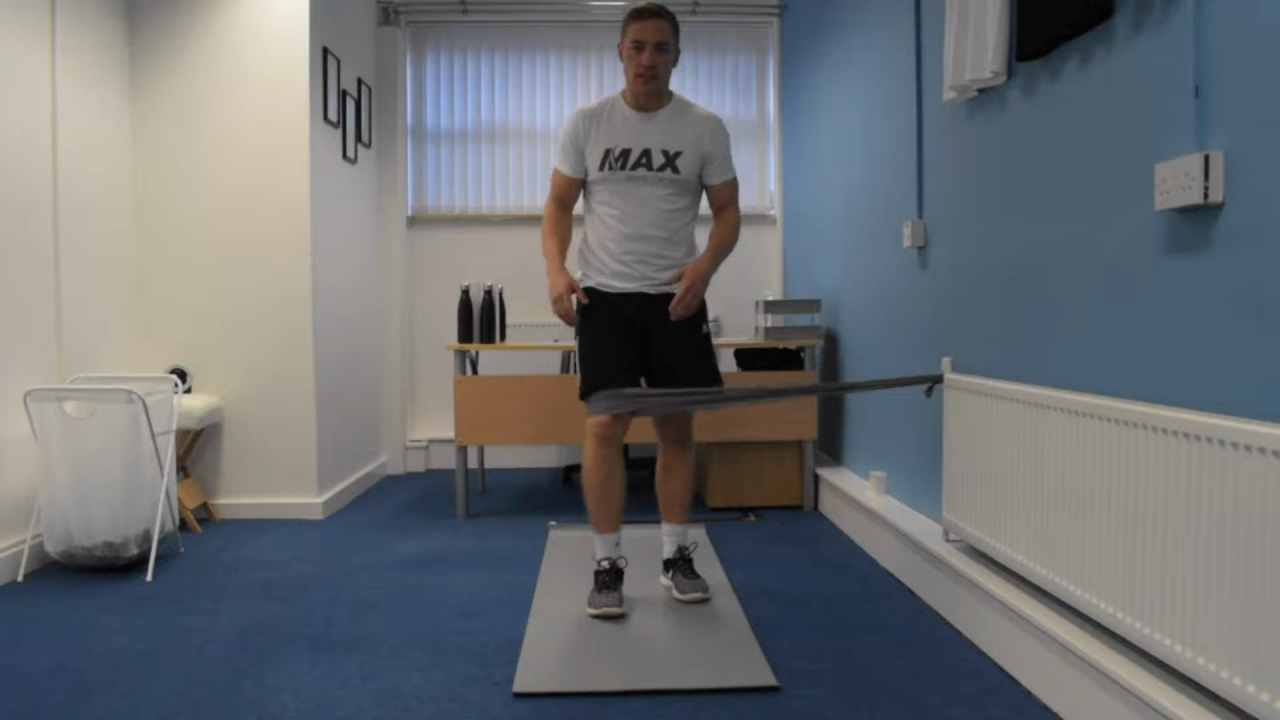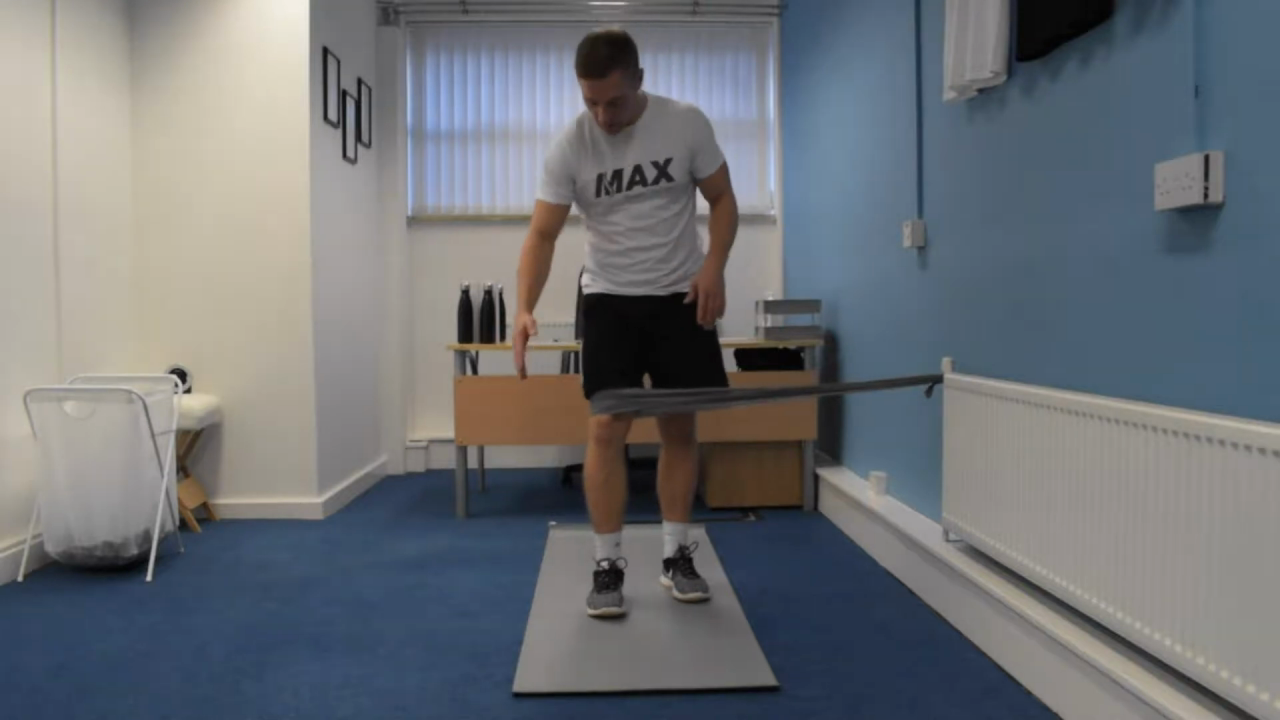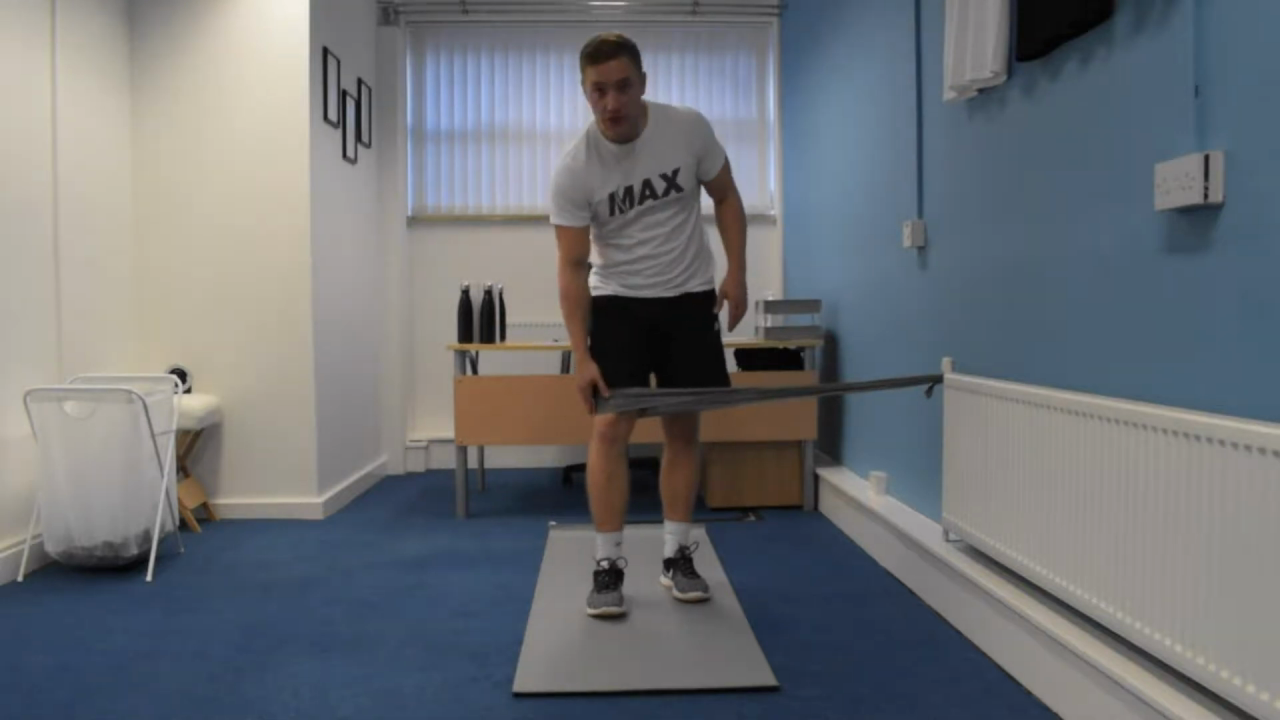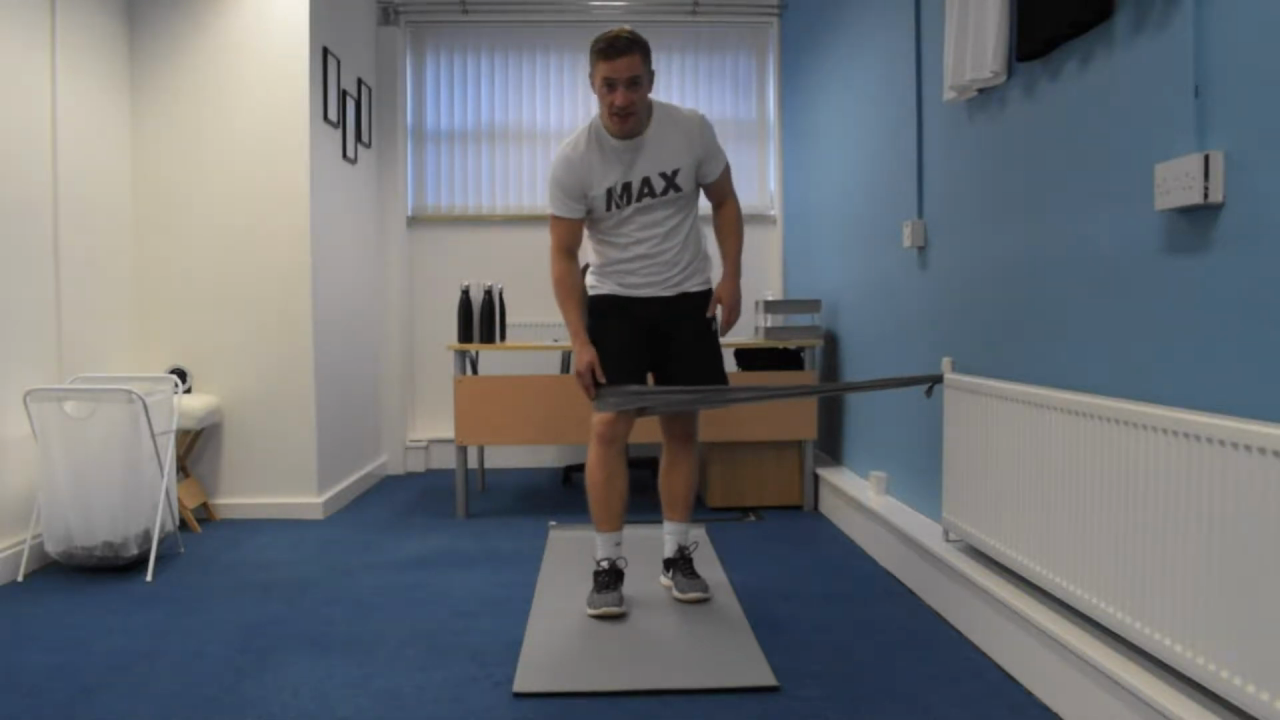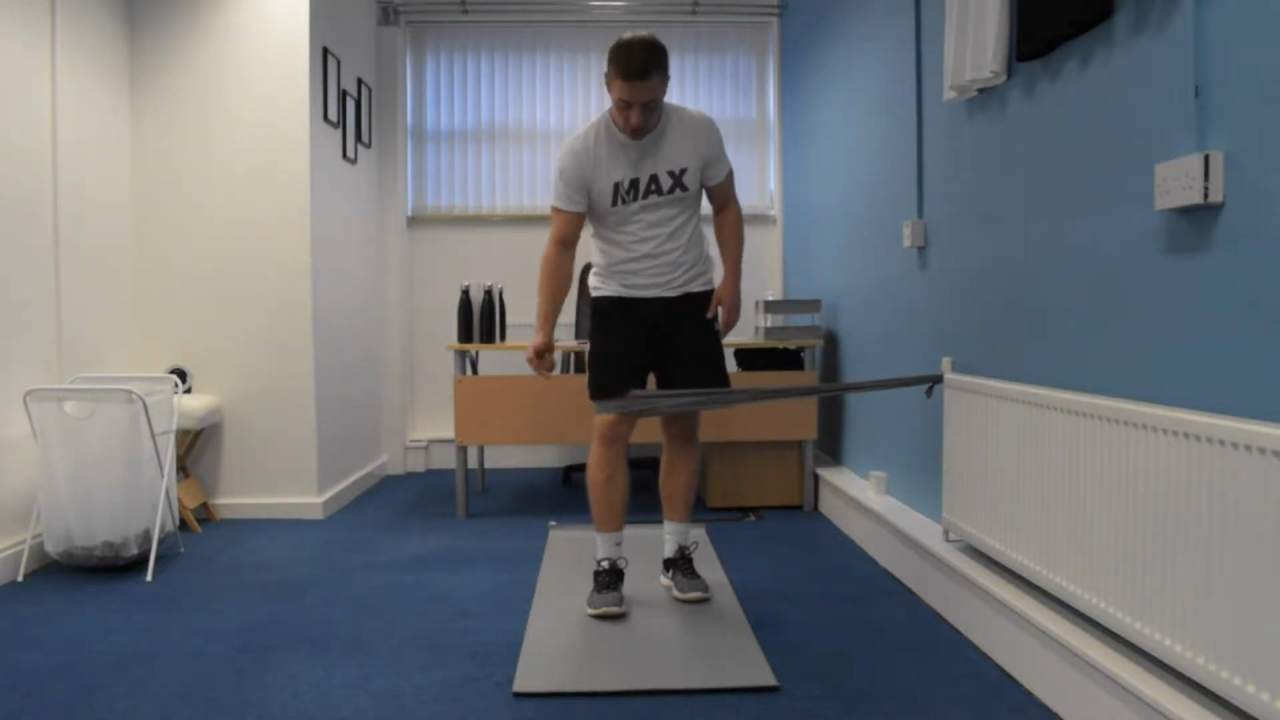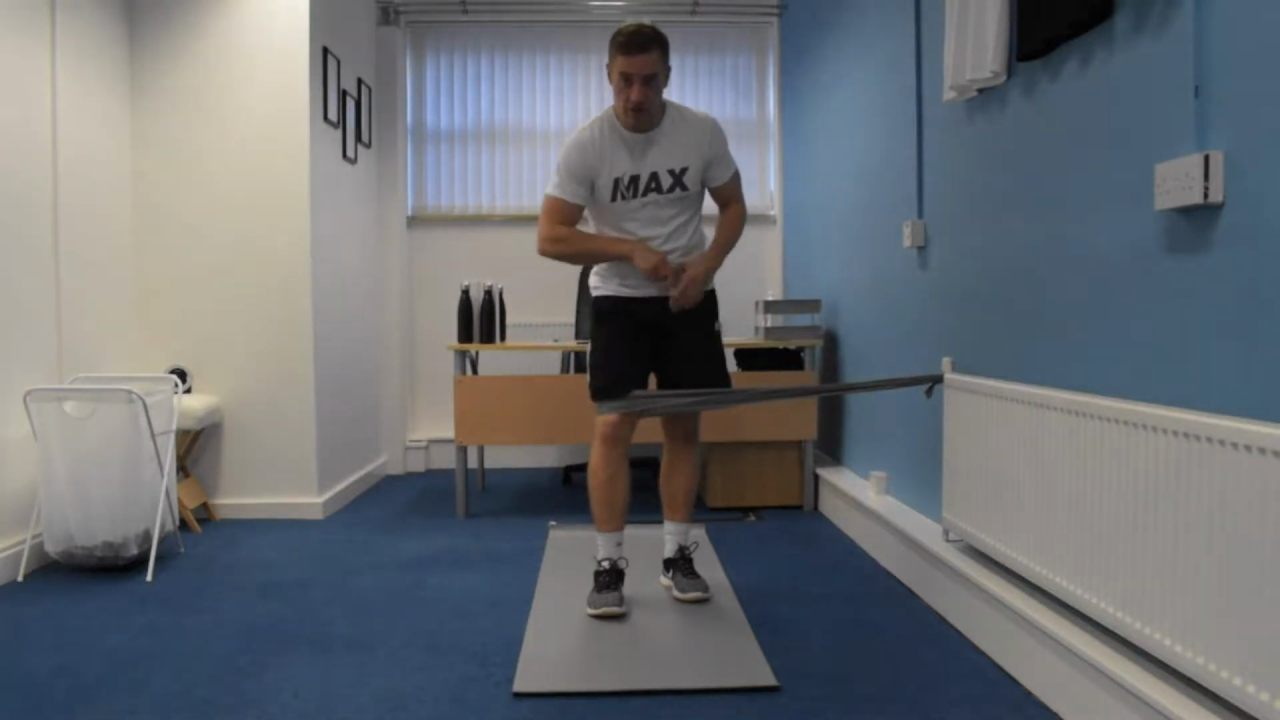
dt=0.7s
person 1, frame 1
left shoulder: (705, 128)
right shoulder: (586, 122)
left elbow: (727, 210)
right elbow: (560, 203)
left wrist: (705, 266)
right wrist: (557, 269)
left hip: (674, 298)
right hip: (605, 296)
left knee: (677, 429)
right knee: (605, 427)
left ankle: (676, 556)
right ankle: (607, 565)
person 1, frame 2
left shoulder: (687, 123)
right shoulder: (569, 147)
left elbow: (722, 200)
right elbow: (543, 234)
left wrist: (714, 265)
right wrist: (525, 308)
left hip: (681, 298)
right hip: (610, 300)
left knee: (679, 428)
right knee: (606, 427)
left ankle: (676, 556)
right ankle: (607, 565)
person 1, frame 3
left shoulder: (689, 127)
right shoulder: (574, 169)
left elbow: (726, 197)
right elbow: (573, 267)
left wrist: (736, 271)
right wrist: (581, 355)
left hip: (690, 298)
right hip: (618, 302)
left knee: (683, 427)
right knee: (610, 425)
left ankle: (677, 555)
right ankle: (607, 565)
person 1, frame 4
left shoulder: (692, 129)
right shoulder: (574, 159)
left elbow: (724, 201)
right elbow: (564, 253)
left wrist: (731, 276)
right wrist: (579, 339)
left hip: (687, 299)
right hip: (615, 302)
left knee: (681, 427)
right knee: (608, 427)
left ankle: (676, 556)
right ankle: (608, 565)
person 1, frame 5
left shoulder: (700, 131)
right shoulder: (581, 153)
left elbow: (726, 207)
right elbow: (561, 246)
left wrist: (731, 278)
right wrist: (544, 328)
left hip: (690, 299)
right hip: (619, 302)
left knee: (683, 426)
right knee: (610, 428)
left ankle: (678, 556)
right ankle: (609, 566)
person 1, frame 6
left shoulder: (703, 132)
right shoulder: (585, 146)
left elbow: (733, 205)
right elbow: (551, 236)
left wrist: (709, 262)
right wrist: (631, 251)
left hip: (688, 300)
right hip: (620, 300)
left knee: (683, 428)
right knee: (612, 429)
left ankle: (677, 556)
right ankle: (608, 565)
